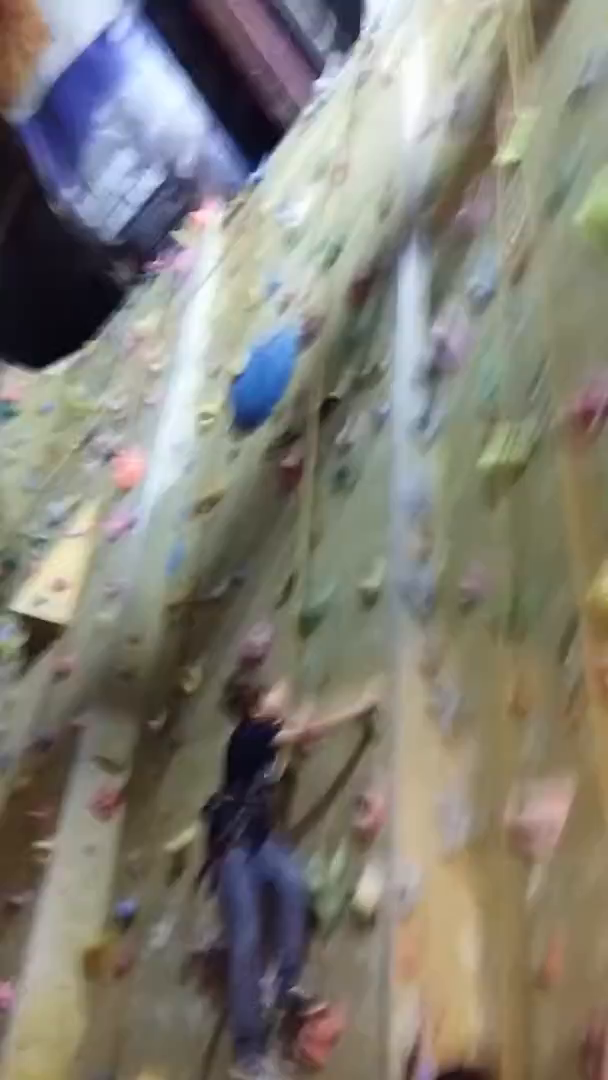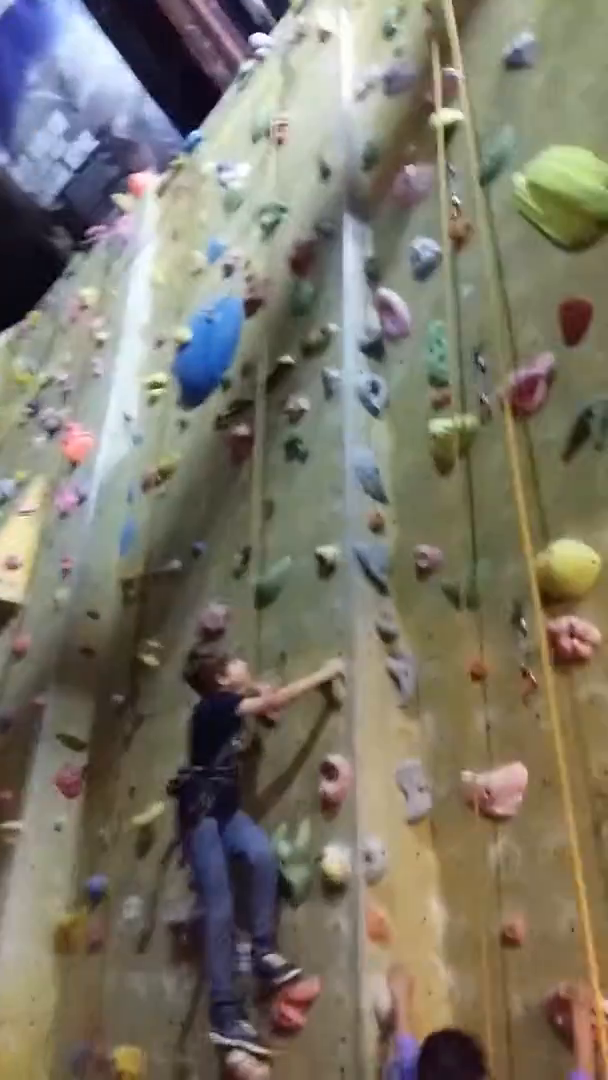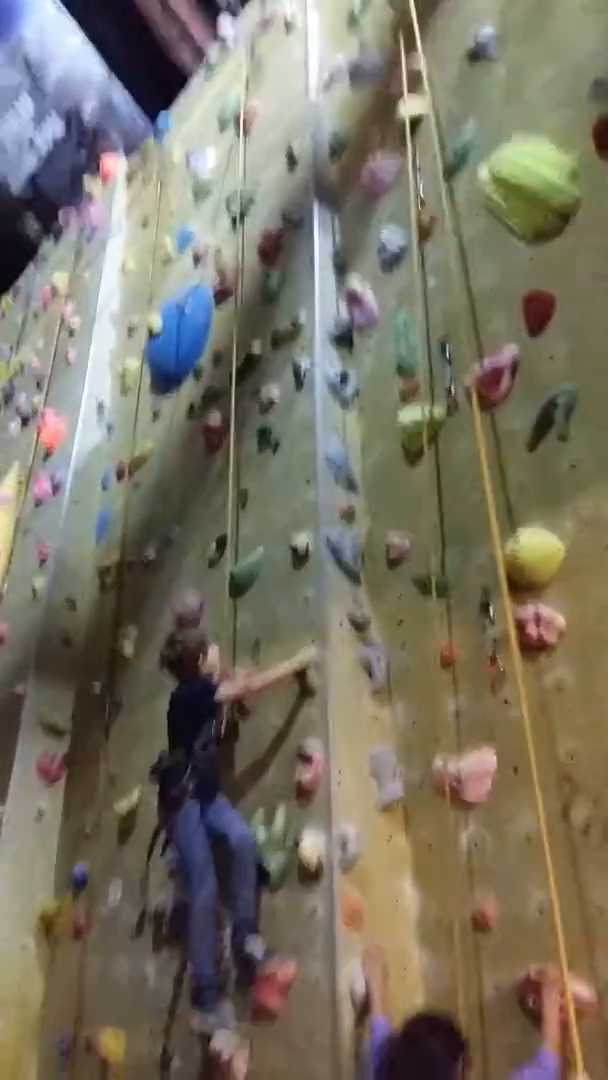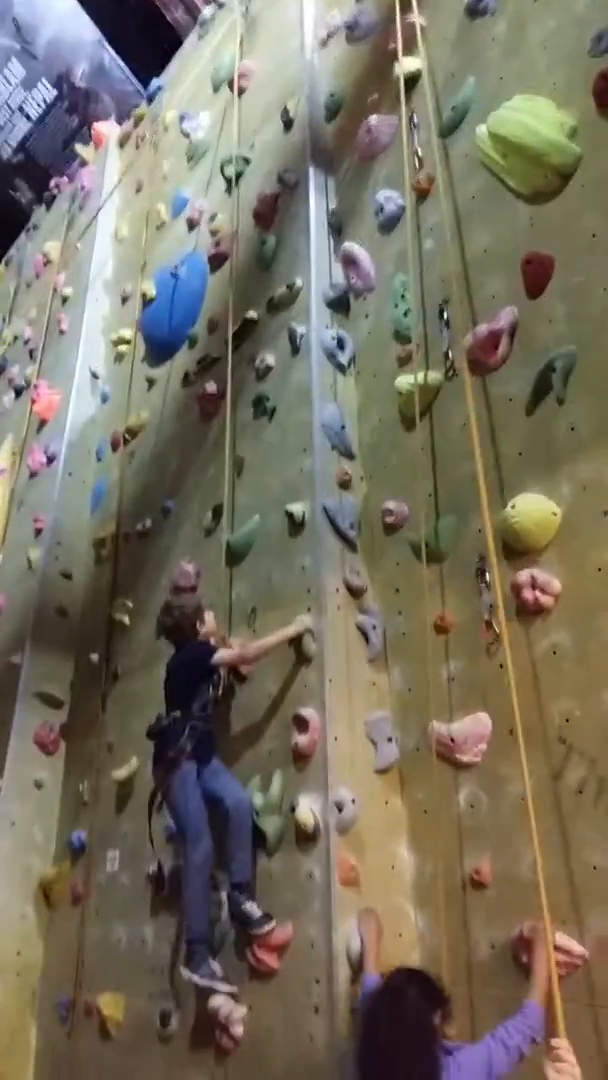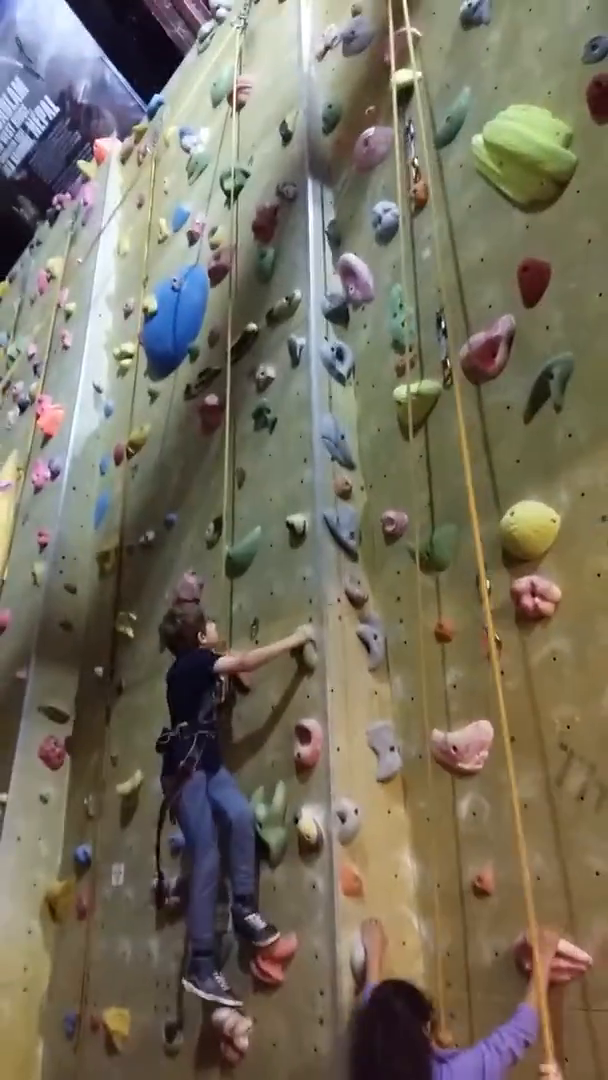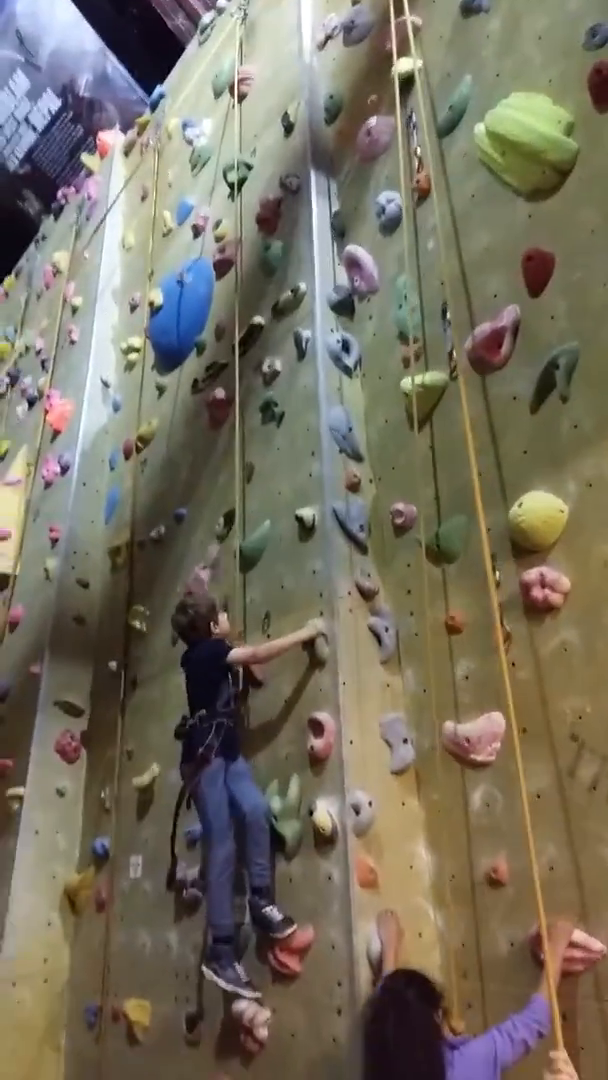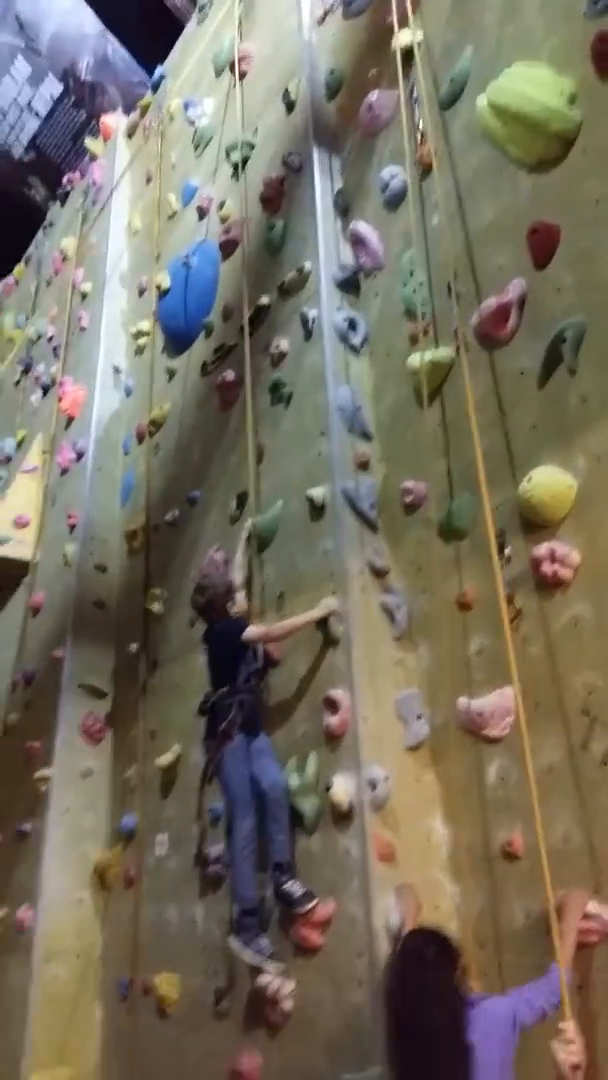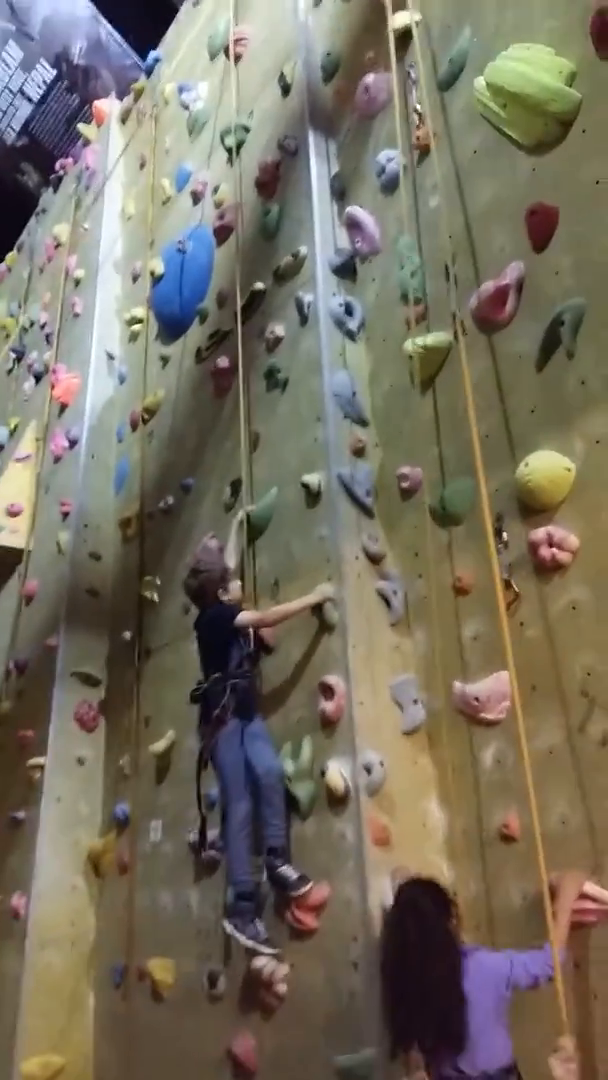
dt=0.2s
person 1, frame 1
left shoulder: (262, 733)
right shoulder: (250, 734)
left elbow: (301, 727)
right elbow: (310, 730)
right wrist: (363, 705)
left hip: (255, 836)
right hip: (231, 839)
left knee: (293, 882)
right knee: (246, 936)
left ankle: (287, 982)
right ankle: (248, 1046)
person 1, frame 2
left shoulder: (225, 705)
right shoulder: (214, 706)
left elbow: (263, 701)
right elbow: (272, 702)
left wrist: (253, 691)
right wrist: (322, 675)
left hip: (224, 808)
right hip: (200, 811)
left knee: (261, 852)
right knee: (220, 907)
left ankle: (263, 949)
right ankle: (225, 1016)
person 1, frame 3
left shoulder: (202, 690)
right shoulder: (193, 691)
left elbow: (238, 687)
right elbow: (248, 687)
left hip: (205, 791)
right hip: (181, 795)
left knee: (242, 837)
right knee: (204, 887)
left ankle: (244, 934)
right ankle: (206, 996)
person 1, frame 4
left shoulder: (195, 655)
right shoulder: (191, 654)
right elbow: (245, 655)
right wrist: (293, 629)
left hip: (200, 753)
right hip: (177, 756)
left knee: (238, 802)
right knee: (199, 846)
left ankle: (240, 895)
right ankle: (196, 953)
person 1, frame 5
left shoulder: (191, 664)
right shoulder: (193, 662)
right elbow: (246, 662)
right wrist: (295, 639)
left hip: (207, 762)
right hip: (186, 766)
left knee: (241, 814)
right knee: (206, 857)
left ankle: (244, 907)
right ankle: (200, 965)
person 1, frame 6
left shoulder: (203, 652)
right shoulder: (210, 660)
right elbow: (259, 654)
right wrist: (306, 633)
left hip: (225, 752)
right hip: (206, 756)
left knee: (256, 811)
right knee: (223, 845)
left ankle: (261, 901)
right ankle: (220, 953)
person 1, frame 7
left shoulder: (231, 626)
right shoulder: (223, 631)
left elbow: (230, 579)
right elbow: (274, 632)
left wrist: (245, 538)
right wrist: (320, 612)
left hip: (250, 727)
right hip: (228, 731)
right knee: (245, 818)
left ankle: (282, 874)
right ankle: (246, 922)
person 1, frame 8
left shoulder: (224, 613)
right shoulder: (215, 617)
left elbow: (225, 567)
right elbow: (267, 617)
left wrist: (237, 526)
right wrist: (315, 598)
left hip: (245, 713)
right hip: (222, 717)
left knee: (270, 771)
right knee: (240, 804)
left ankle: (277, 860)
right ankle: (242, 906)
